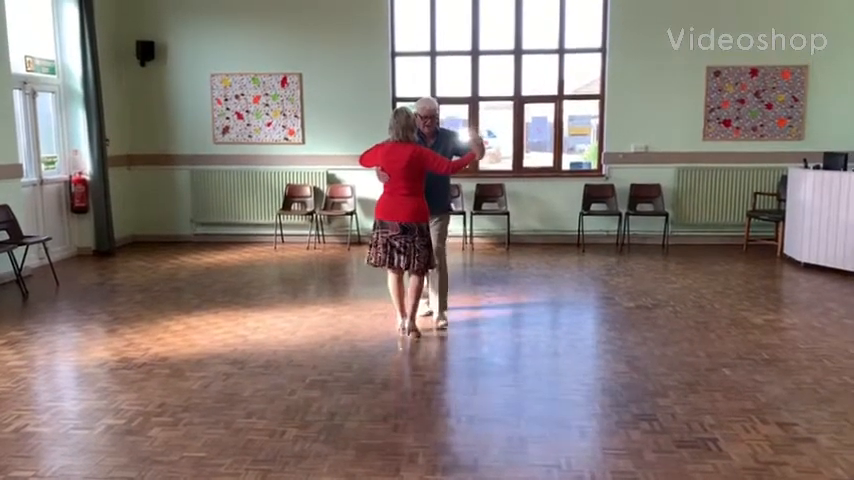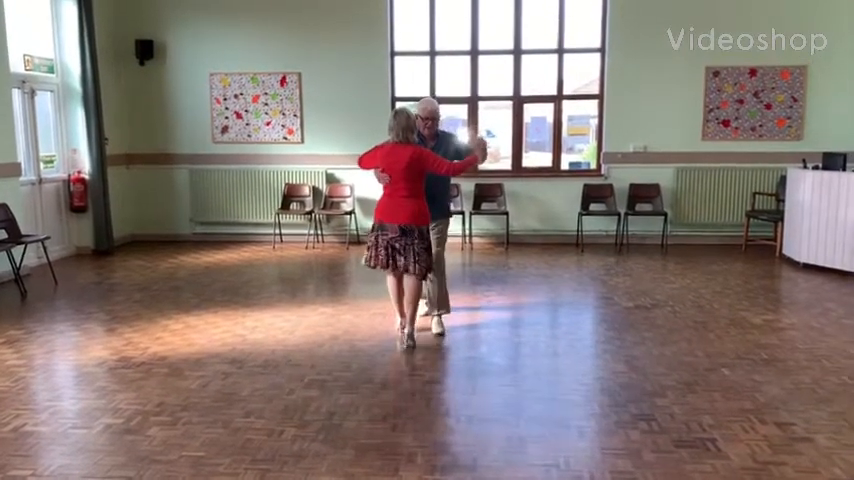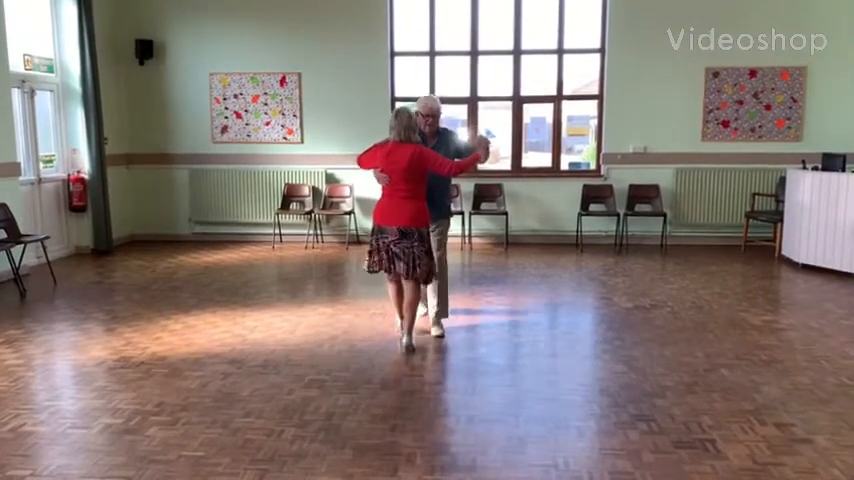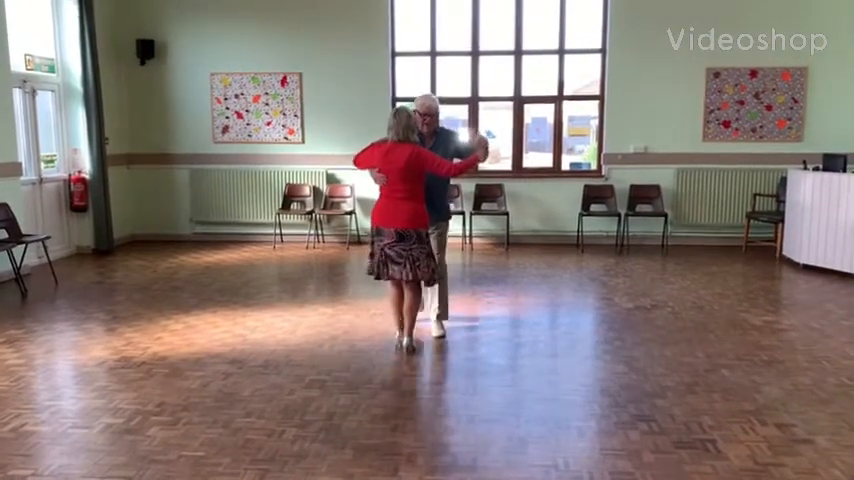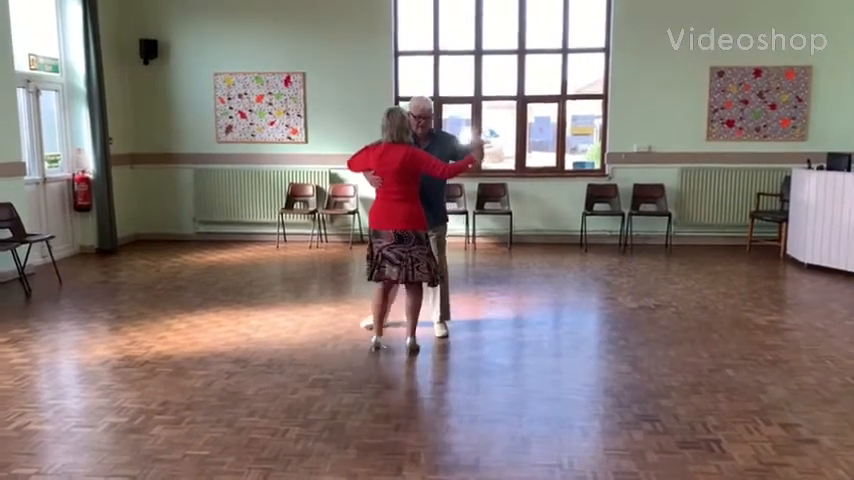
dt=0.2s
person 1, frame 1
left shoulder: (383, 150)
right shoulder: (418, 153)
left elbow: (363, 160)
right elbow: (449, 167)
right wrist: (474, 154)
left hip: (386, 216)
right hip: (412, 216)
left knee: (394, 269)
right knee: (416, 270)
left ankle: (401, 319)
right ankle: (410, 319)
person 1, frame 2
left shoulder: (382, 151)
right shoulder: (419, 154)
left elbow: (362, 162)
right elbow: (450, 169)
right wrist: (476, 157)
left hip: (386, 217)
right hip: (413, 219)
left knee: (392, 271)
right knee: (414, 274)
left ankle: (400, 319)
right ankle: (409, 328)
person 1, frame 3
left shoulder: (382, 150)
right shoulder: (419, 153)
left elbow: (361, 161)
right elbow: (452, 168)
right wrist: (478, 156)
left hip: (385, 219)
right hip: (412, 221)
left knee: (393, 275)
right knee: (412, 278)
left ankle: (401, 321)
right ankle: (407, 335)
person 1, frame 4
left shoulder: (379, 151)
right shoulder: (417, 154)
left elbow: (357, 161)
right elbow: (450, 170)
right wrist: (477, 157)
left hip: (383, 221)
right hip: (411, 222)
left knee: (395, 280)
right knee: (413, 281)
left ankle: (400, 331)
right ankle: (408, 337)
person 1, frame 5
left shoulder: (374, 153)
right shoulder: (412, 154)
left elbow: (351, 164)
right elbow: (445, 171)
right wrist: (473, 158)
left hip: (380, 223)
right hip: (408, 224)
left knee: (385, 282)
right knee: (413, 282)
left ankle: (377, 334)
right ankle: (410, 337)
person 2, frame 1
left shoulder: (449, 138)
left elbow: (470, 155)
right wrist: (380, 172)
left hip: (438, 208)
left knee: (437, 255)
left ankle: (439, 309)
right ankle: (426, 298)
person 2, frame 2
left shoulder: (450, 141)
left elbow: (471, 158)
right wrist: (380, 174)
left hip: (438, 211)
left knee: (435, 259)
left ankle: (437, 314)
right ankle: (429, 300)
person 2, frame 3
left shoulder: (450, 139)
left elbow: (473, 157)
left wrist: (482, 148)
right wrist: (378, 174)
left hip: (438, 212)
left knee: (436, 262)
left ankle: (436, 317)
right ankle: (423, 301)
person 2, frame 4
left shoulder: (449, 139)
left elbow: (473, 157)
left wrist: (480, 147)
right wrist: (375, 174)
left hip: (437, 214)
left knee: (437, 265)
left ankle: (437, 319)
person 2, frame 5
left shoulder: (445, 141)
left elbow: (467, 160)
left wrist: (473, 150)
right wrist: (371, 176)
left hip: (433, 216)
left knee: (437, 268)
left ankle: (440, 319)
